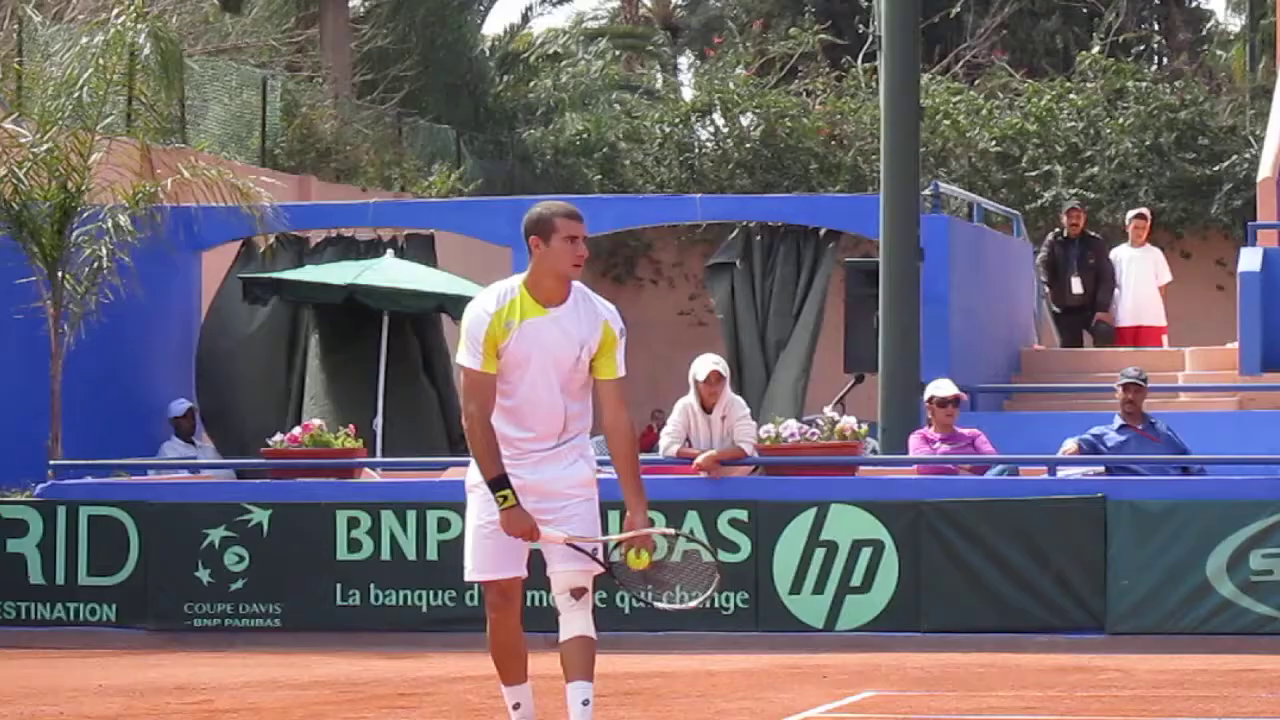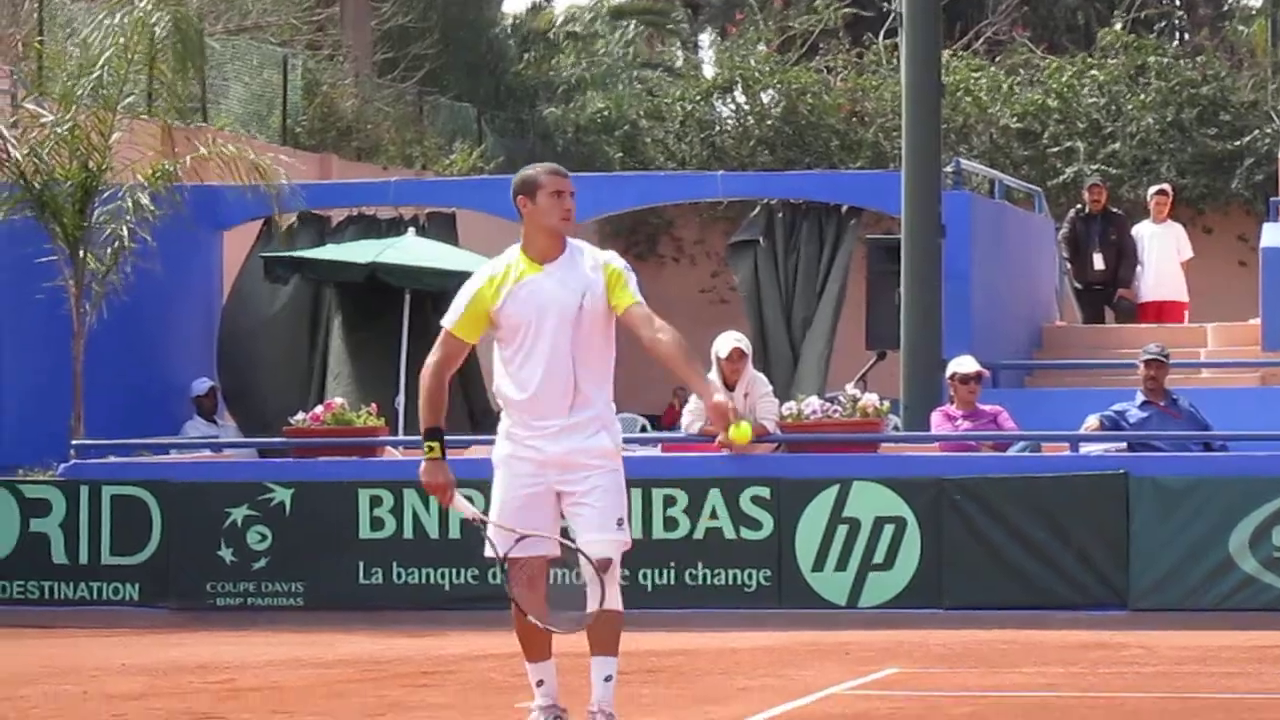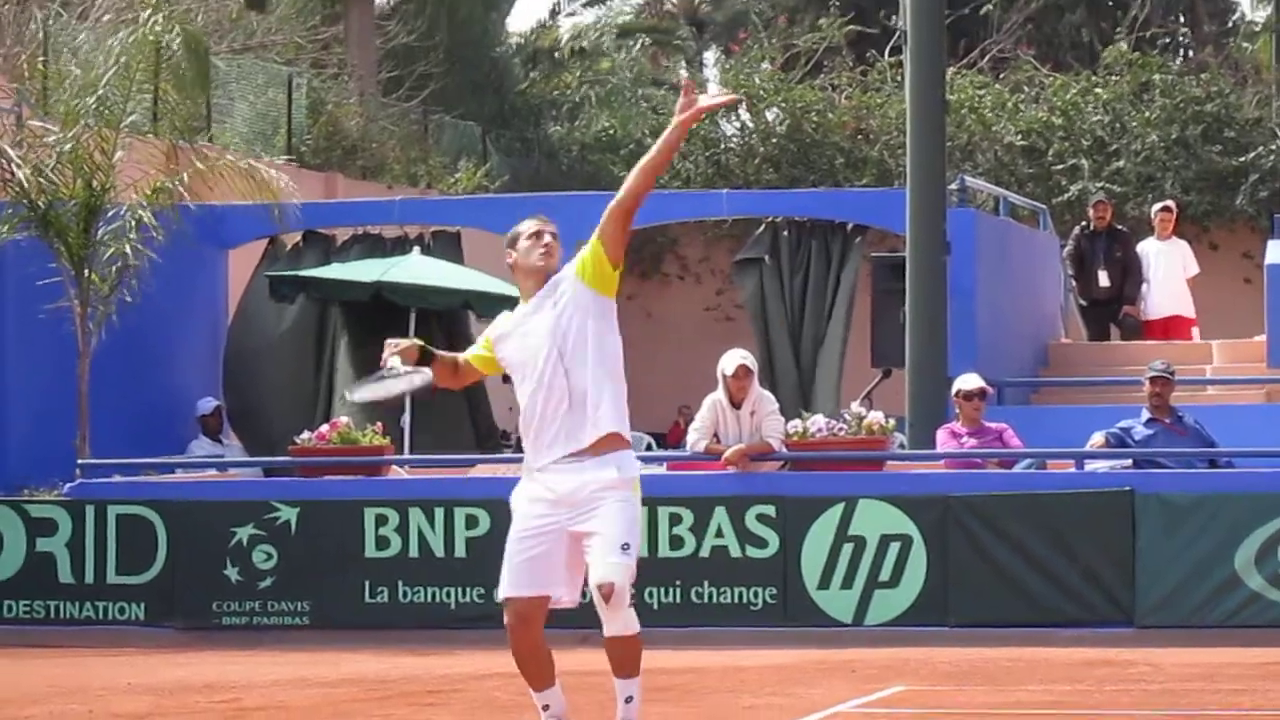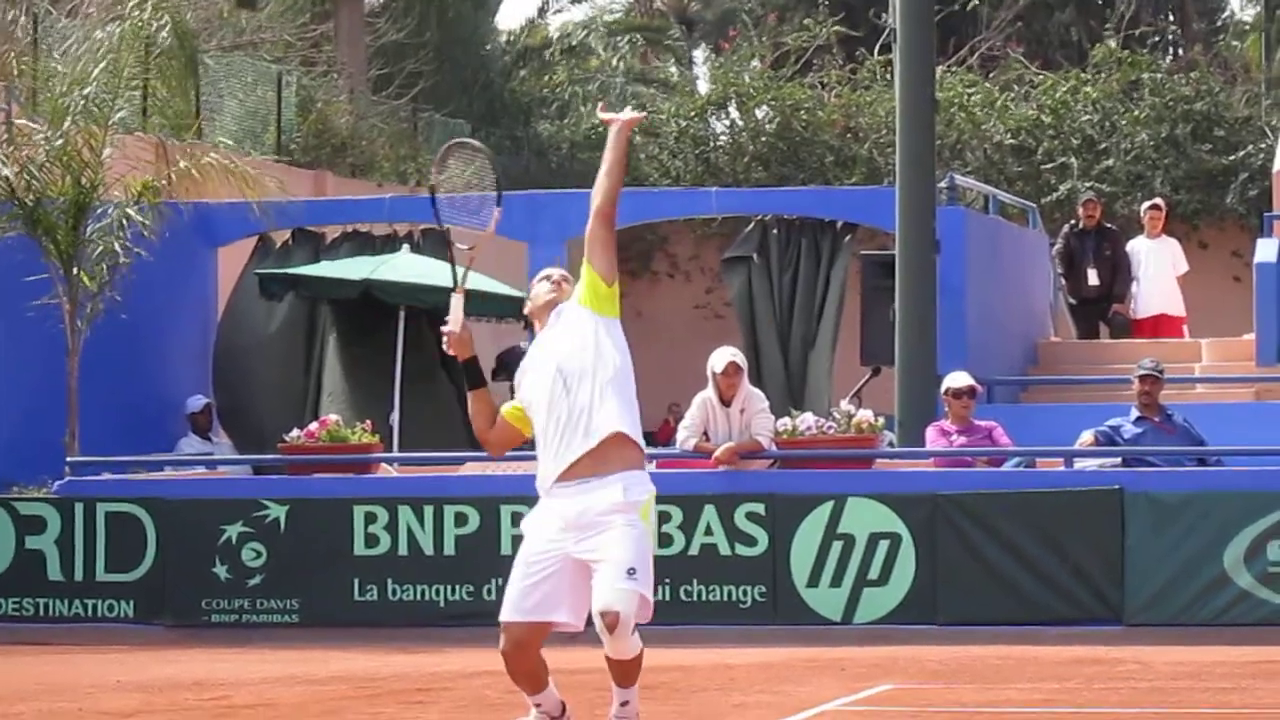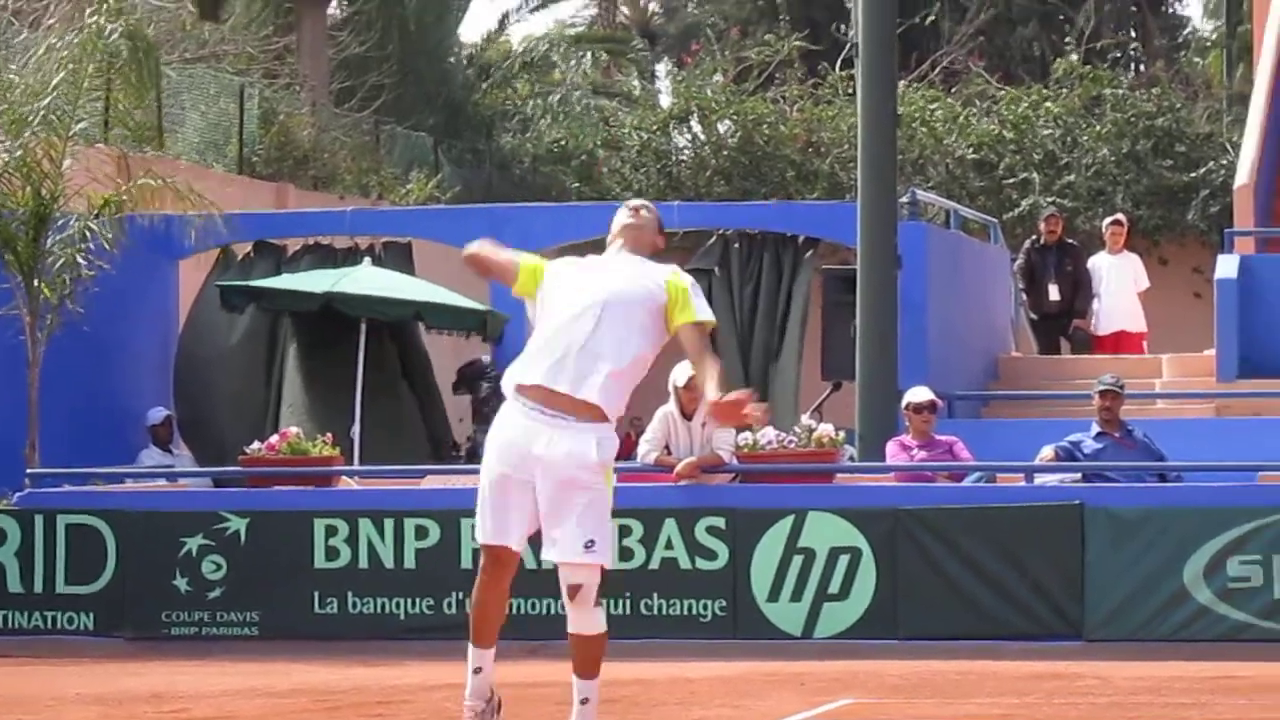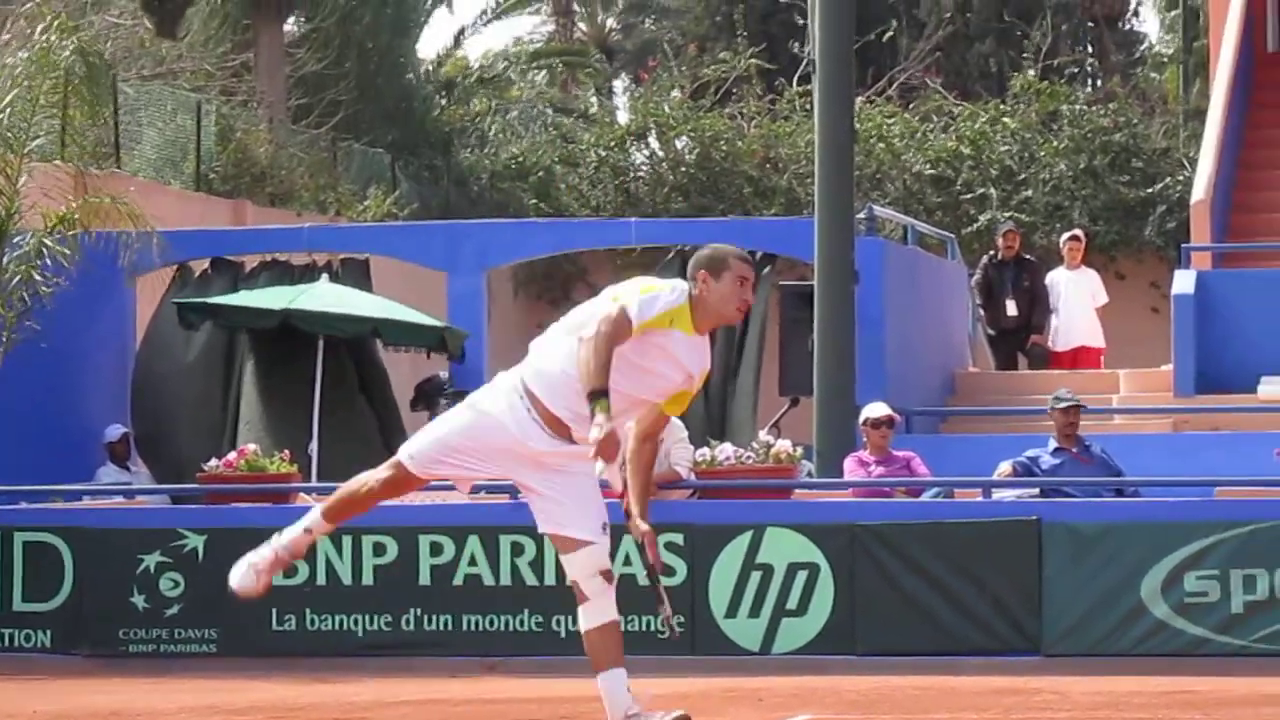
dt=0.3s
person 1, frame 1
left shoulder: (601, 318)
right shoulder: (489, 312)
left elbow: (615, 415)
right elbow: (475, 416)
left wrist: (636, 506)
right wrist: (507, 499)
left hip: (568, 474)
right hip: (495, 474)
left knee: (576, 593)
right knee: (502, 600)
person 1, frame 2
left shoulder: (603, 267)
right shoulder: (490, 282)
left elbow: (655, 331)
right elbow: (438, 366)
left wrist: (705, 389)
right wrist: (433, 450)
left hip: (592, 448)
right hip: (522, 450)
left knee: (604, 568)
right knee: (526, 577)
person 1, frame 3
left shoulder: (585, 284)
right shoulder: (506, 332)
left elbow: (628, 200)
right elbow: (454, 371)
left wrist: (680, 126)
right wrist: (416, 352)
left hip: (606, 480)
right hip: (543, 489)
left knee: (613, 593)
right knee: (521, 623)
person 1, frame 4
left shoulder: (592, 311)
right shoulder: (530, 373)
left elbow: (602, 214)
right elbow: (492, 438)
left wrist: (620, 133)
right wrist: (469, 364)
left hip: (617, 503)
right hip: (556, 512)
left knee: (617, 621)
right knee: (516, 644)
person 1, frame 5
left shoulder: (670, 285)
right shoulder: (560, 272)
left elbow: (703, 350)
right elbow: (481, 258)
left wrist: (718, 398)
left hip: (584, 441)
right hip: (520, 427)
left knee: (580, 589)
right knee: (495, 564)
person 1, frame 6
left shoulder: (696, 365)
right shoulder: (660, 295)
left elbow: (646, 436)
right elbow: (599, 332)
left wrist: (639, 513)
right wrist: (600, 410)
left hip: (566, 453)
right hip: (517, 412)
left knee: (596, 575)
right knee: (392, 477)
right ankle: (294, 538)
